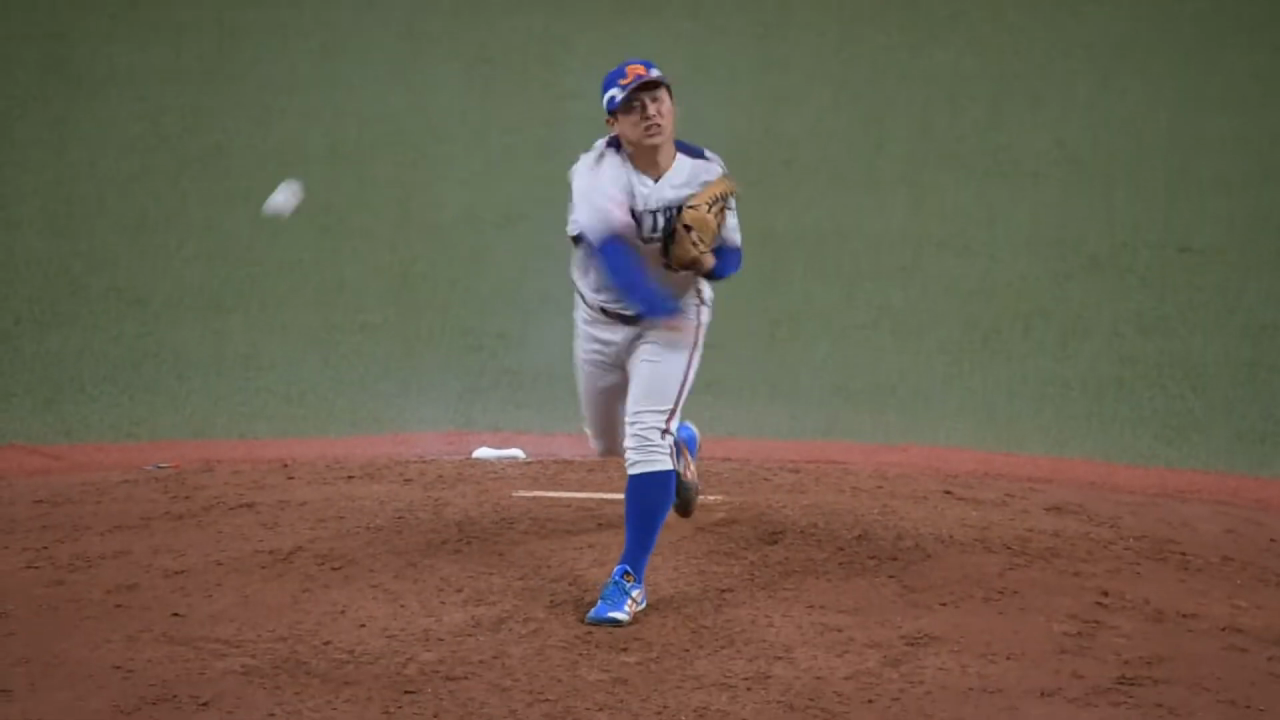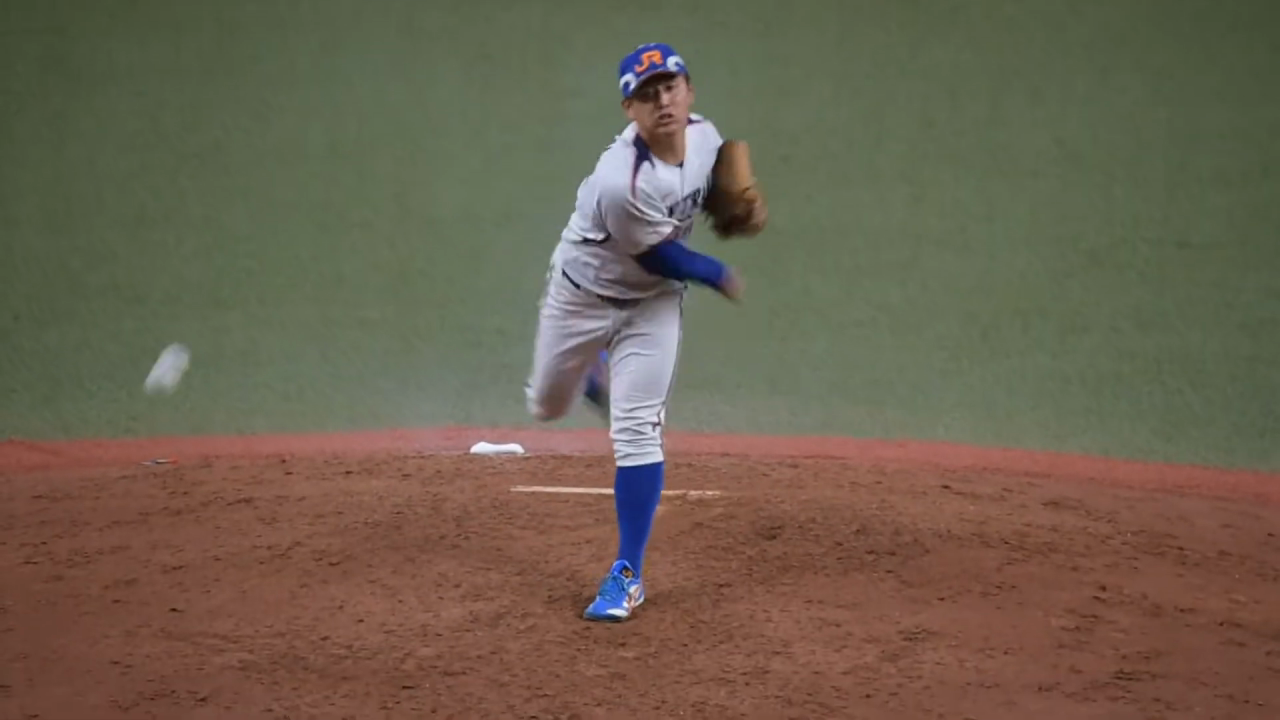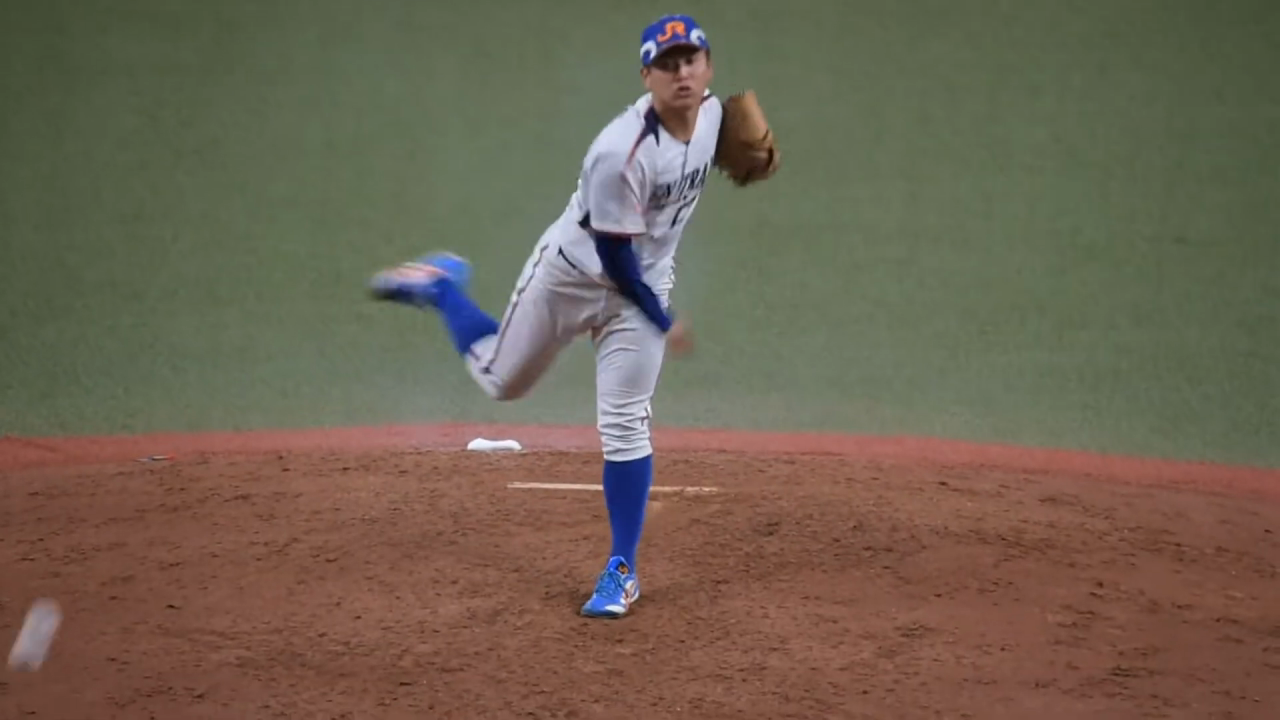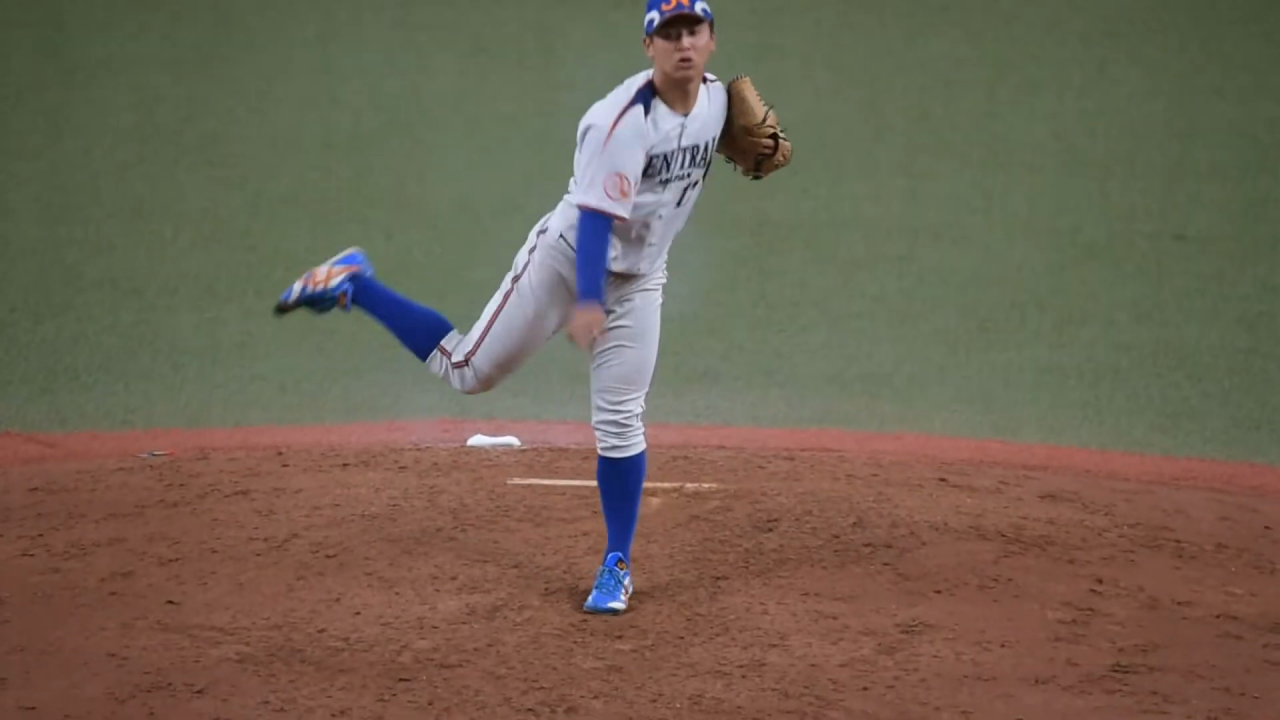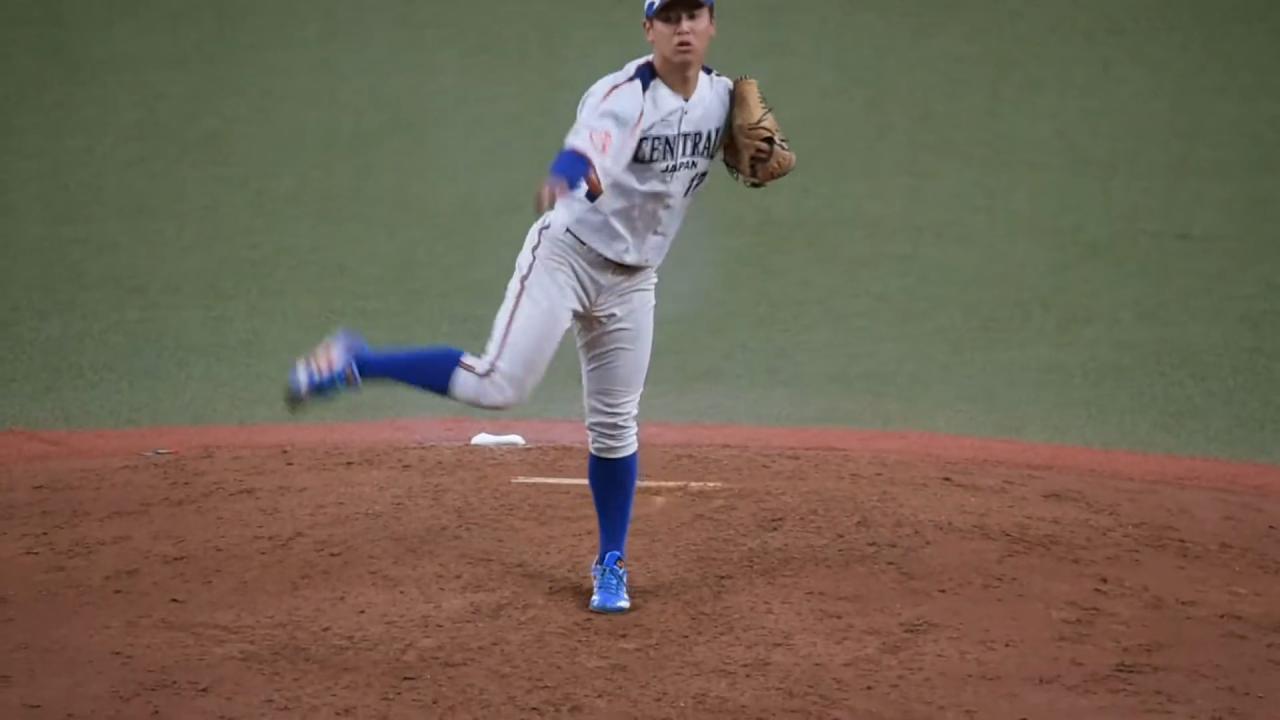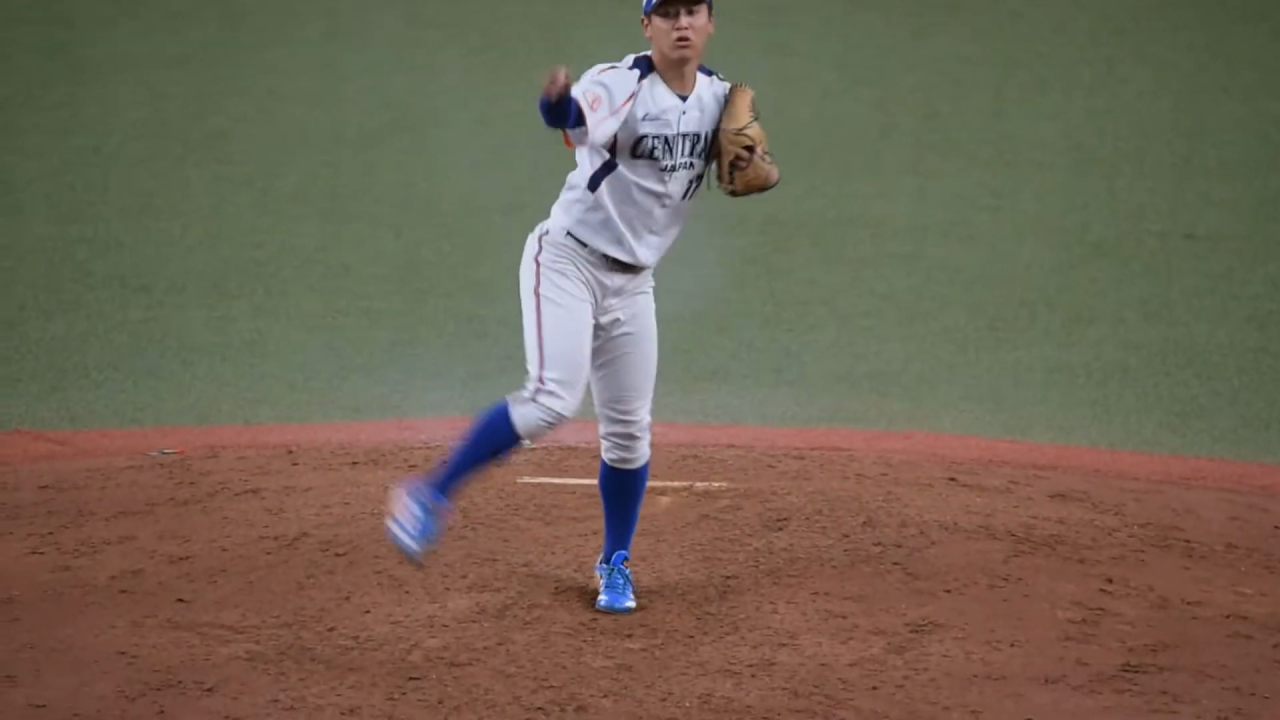
dt=0.1s
person 1, frame 1
left shoulder: (706, 170)
right shoulder: (596, 171)
left elbow: (729, 252)
right elbow: (612, 249)
left wrist: (707, 262)
right wrist: (659, 304)
left hip: (673, 321)
right hip: (600, 319)
left knee: (646, 436)
right knee: (608, 440)
left ankle: (630, 577)
right ankle: (675, 440)
person 1, frame 2
left shoulder: (703, 137)
right shoulder: (619, 180)
right elbow: (659, 252)
right wrist: (720, 279)
left hip: (651, 304)
right hip: (582, 294)
left knee: (636, 428)
right knee: (548, 405)
left ankle: (626, 574)
right ankle: (593, 366)
person 1, frame 3
left shoulder: (714, 112)
right shoulder: (624, 149)
right elbow: (612, 253)
right wrist: (662, 321)
left hip: (646, 285)
right hip: (571, 277)
left knee: (624, 424)
right knee: (498, 379)
left ankle: (623, 569)
right ankle: (441, 282)
person 1, frame 4
left shoulder: (716, 97)
right shoulder: (619, 119)
right elbow: (594, 220)
right wrist: (586, 301)
left hip: (638, 283)
right hip: (565, 259)
left knee: (620, 422)
right knee: (464, 367)
left ankle: (616, 564)
right ankle: (352, 283)
person 1, frame 5
left shoulder: (721, 93)
right shoulder: (620, 95)
left elbow: (705, 148)
right elbow: (579, 154)
right wrist: (561, 183)
left hip: (632, 280)
right hip: (566, 257)
left knee: (614, 425)
right knee: (494, 385)
left ankle: (612, 562)
right ankle: (351, 360)
person 1, frame 6
left shoulder: (720, 96)
right shoulder: (617, 85)
left elbow: (729, 161)
right elbow: (572, 116)
left wrist: (753, 171)
right wrist: (559, 96)
left hip: (631, 283)
right hip: (567, 259)
left knee: (630, 433)
right knee: (553, 399)
left ankle: (616, 563)
right ankle: (430, 495)
